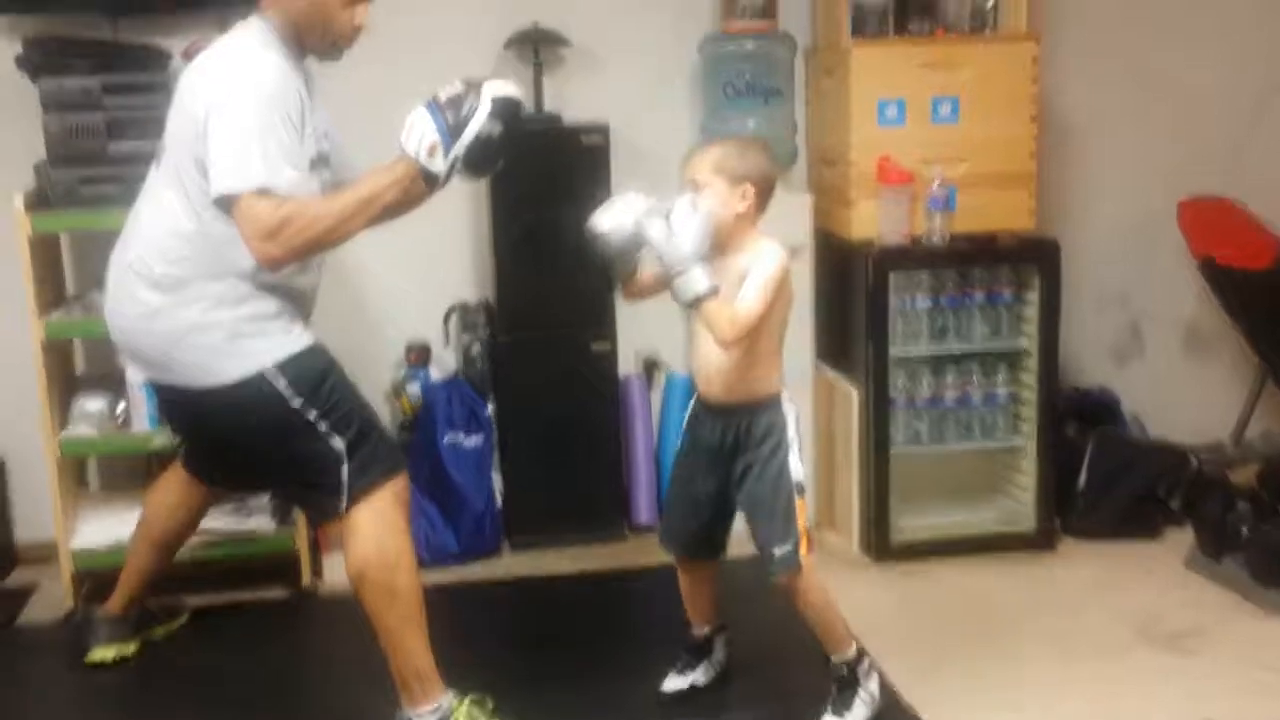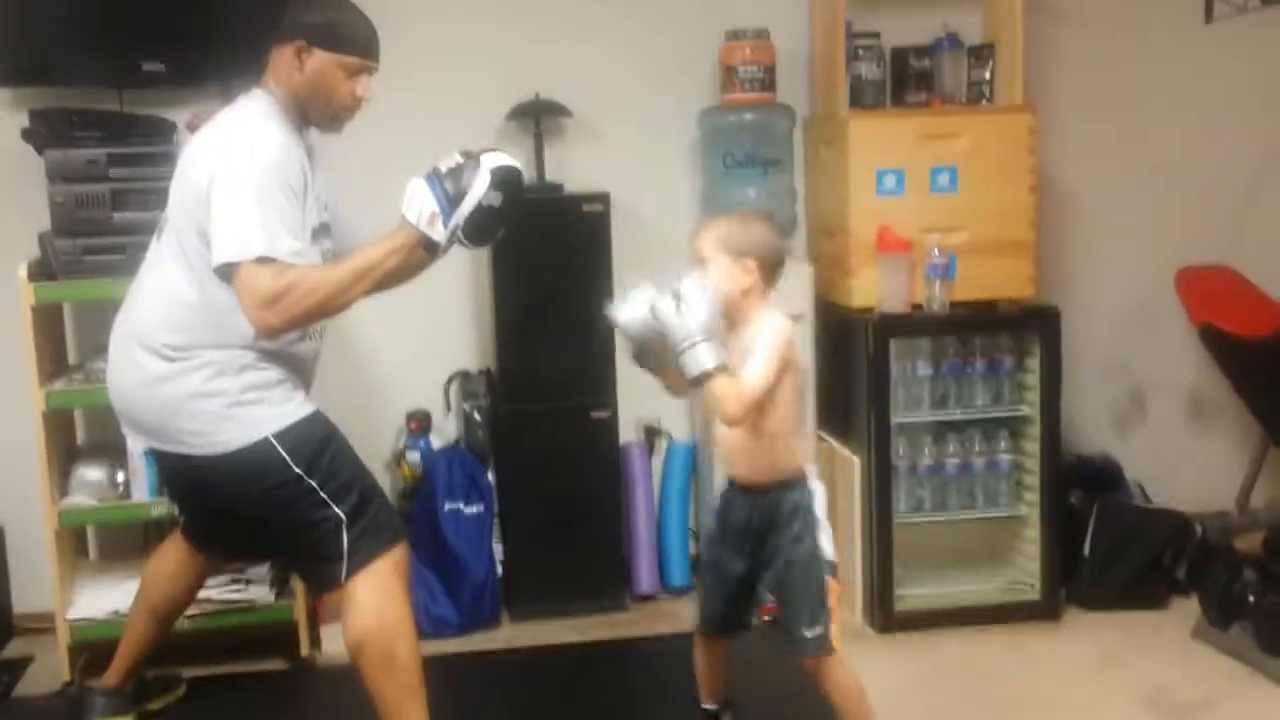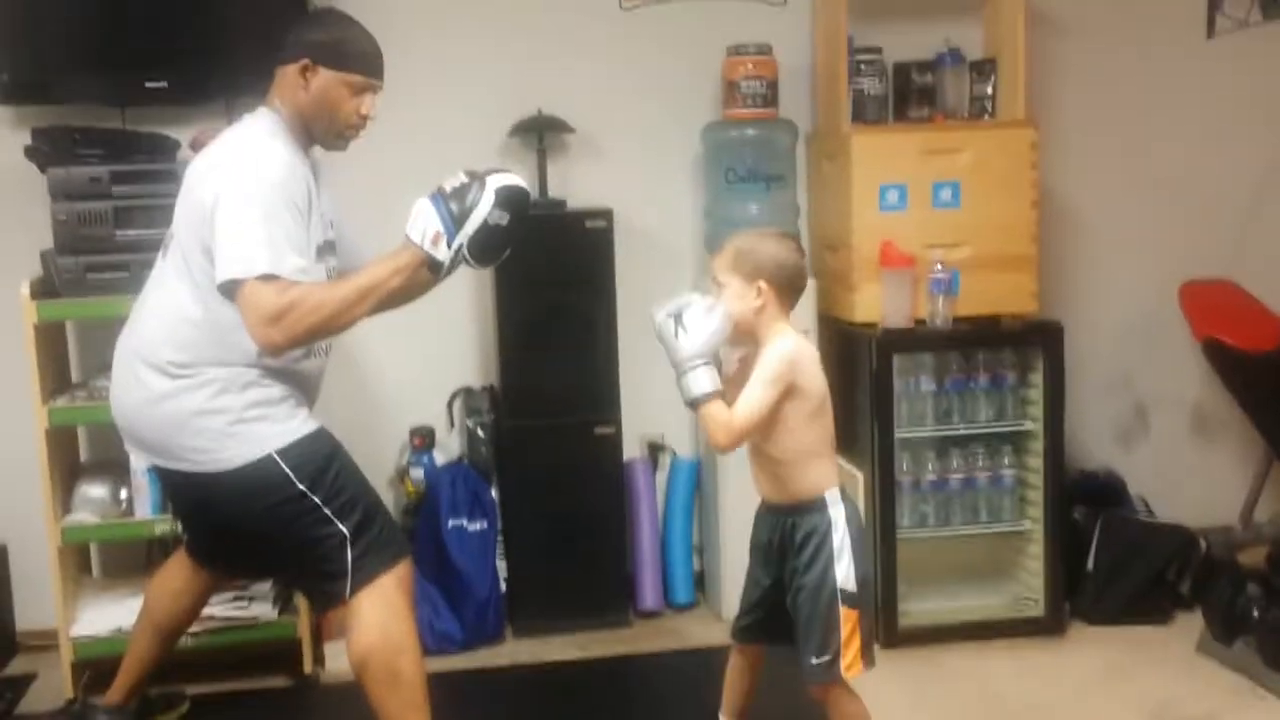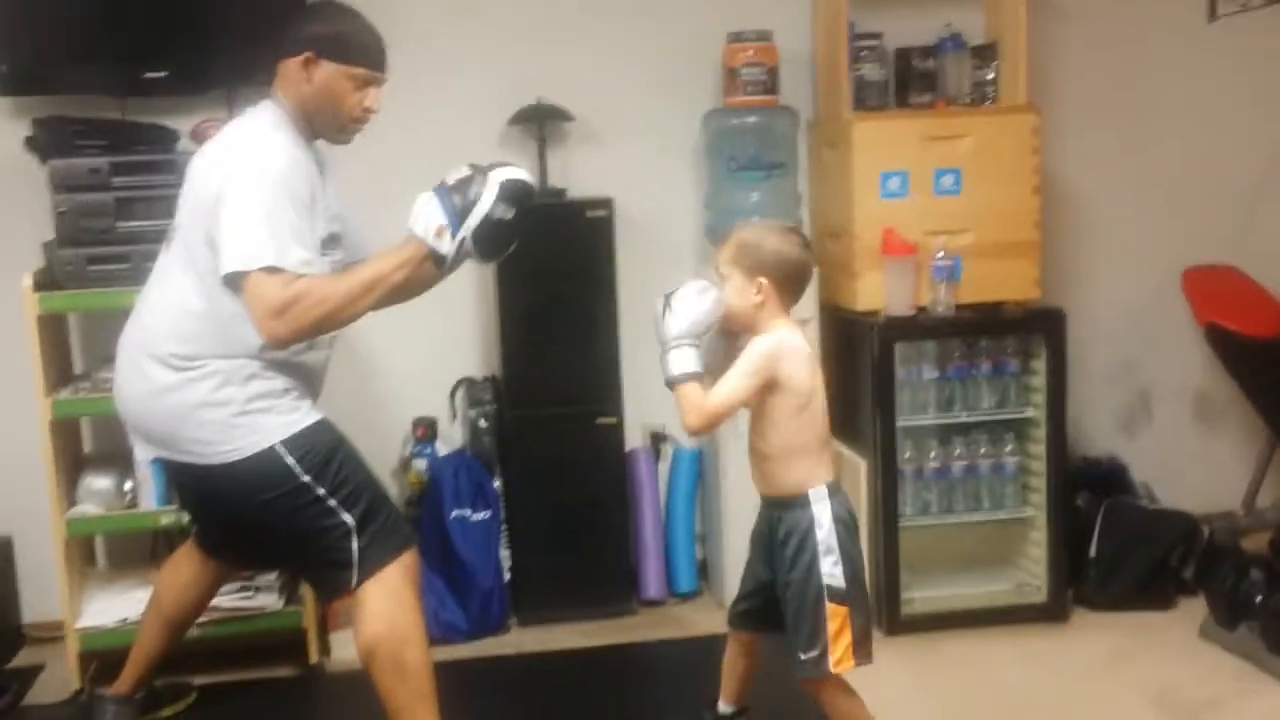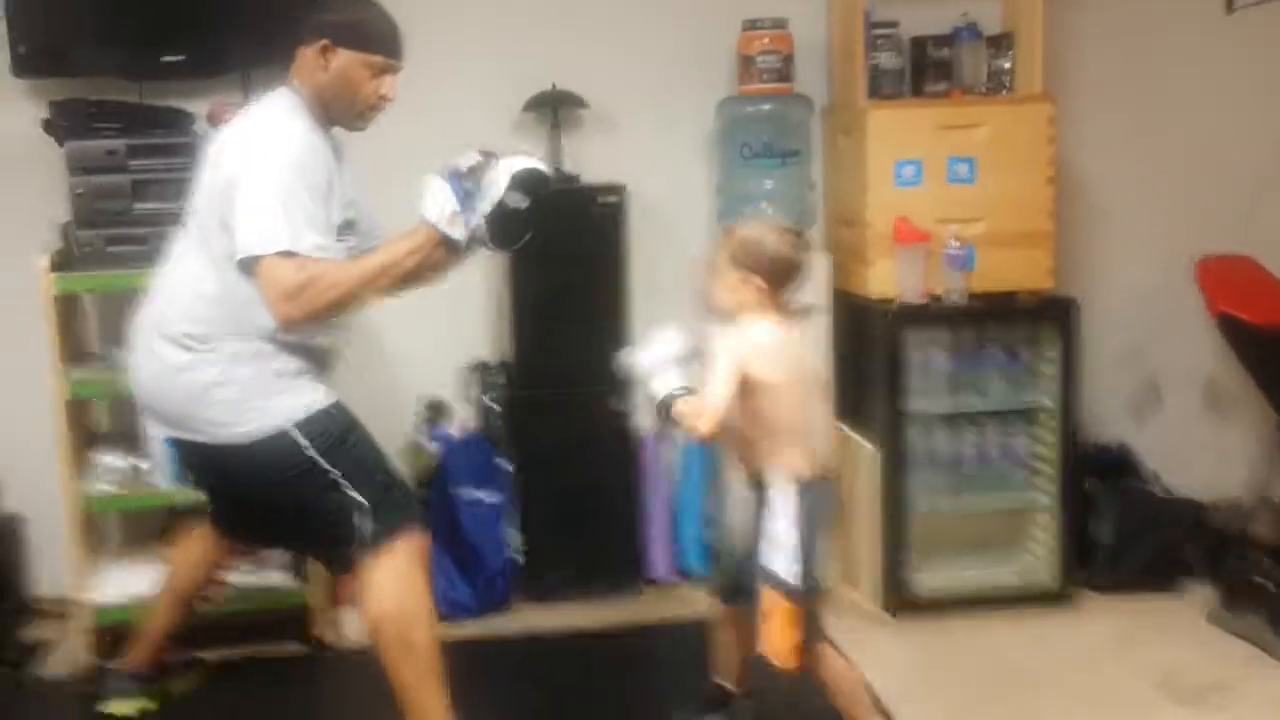
dt=0.2s
person 1, frame 1
left shoulder: (273, 68)
right shoulder: (254, 71)
left elbow: (344, 196)
right elbow: (273, 235)
left wrist: (436, 157)
right wrist: (417, 164)
left hip: (171, 311)
right hip: (210, 324)
left knee: (209, 465)
right knee: (376, 484)
left ankle: (117, 616)
person 1, frame 2
left shoulder: (273, 142)
right shoulder: (257, 145)
left elbow: (350, 271)
right elbow: (272, 305)
left wrist: (440, 231)
right wrist: (416, 233)
left hip: (170, 387)
right hip: (213, 397)
left knee: (208, 536)
right knee: (376, 555)
person 1, frame 3
left shoulder: (279, 160)
right shoulder: (262, 162)
left elbow: (347, 290)
right elbow: (274, 322)
left wrist: (442, 250)
right wrist: (419, 252)
left hip: (172, 403)
right hip: (218, 413)
left knee: (215, 554)
right knee: (380, 572)
person 1, frame 4
left shoulder: (287, 154)
right shoulder: (265, 156)
left elbow: (357, 283)
right elbow: (282, 315)
left wrist: (449, 245)
right wrist: (424, 244)
left hip: (180, 393)
right hip: (223, 405)
left knee: (222, 544)
right knee: (388, 563)
person 1, frame 5
left shoulder: (304, 141)
right shoulder: (279, 142)
left elbow: (363, 268)
right elbow: (295, 298)
left wrist: (461, 230)
right wrist: (433, 229)
left hip: (192, 373)
right hip: (236, 384)
left knee: (237, 522)
right knee: (395, 541)
person 2, frame 1
left shoulder: (768, 256)
right shoulder: (703, 248)
left elbow: (730, 331)
right elbow: (633, 289)
left wrist: (686, 264)
right wrist: (620, 252)
left hip: (760, 424)
right hip: (707, 418)
left knee: (789, 566)
right knee: (688, 547)
left ankle: (855, 672)
right ankle: (706, 646)
person 2, frame 2
left shoulder: (774, 330)
right shoulder: (720, 327)
left elbow: (734, 408)
right elbow: (679, 383)
left wrist: (694, 340)
right wrist: (650, 343)
left hip: (790, 504)
right hip: (739, 499)
left knee: (816, 649)
right knee: (711, 626)
person 2, frame 3
left shoulder: (786, 353)
right shoulder: (759, 352)
left elbow: (725, 434)
right elbow: (728, 413)
left wrist: (695, 363)
right wrist: (694, 354)
left hip: (817, 526)
right hip: (775, 520)
left knee: (825, 677)
right knee: (747, 640)
person 2, frame 4
left shoulder: (771, 348)
right shoulder: (769, 343)
left elbow: (698, 418)
right elbow: (727, 397)
left wrist: (680, 345)
right wrist: (700, 341)
left hip: (811, 520)
right hip: (779, 513)
left knee: (820, 671)
right knee: (743, 626)
person 2, frame 5
left shoulder: (736, 342)
right shoulder: (786, 336)
left elbow: (705, 423)
left wrist: (664, 380)
left hip: (784, 500)
right hip: (790, 493)
left knee: (797, 642)
right knee: (734, 601)
